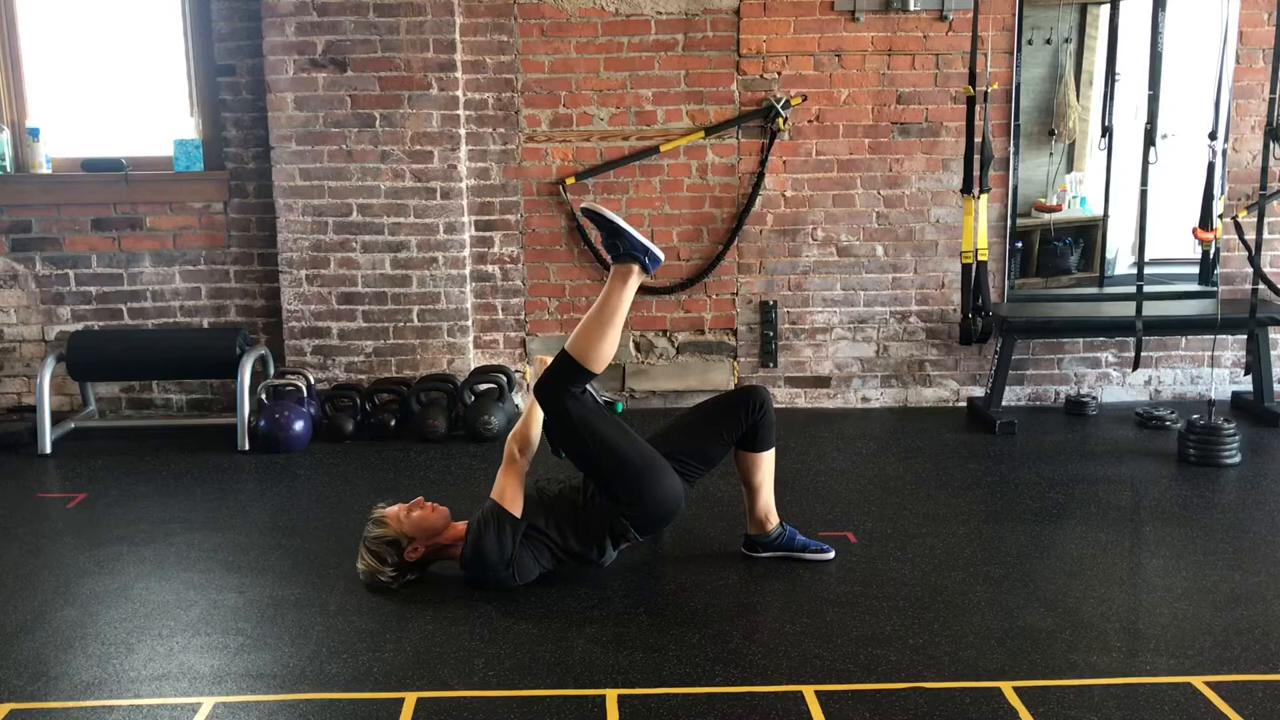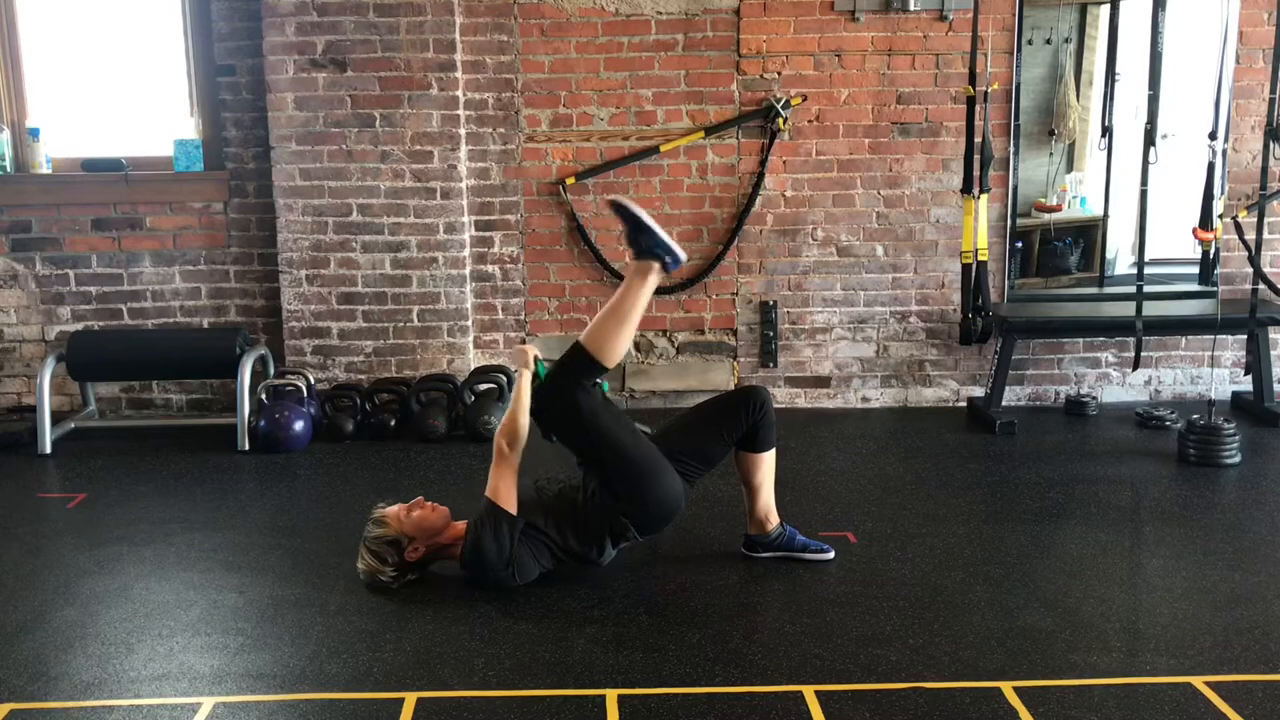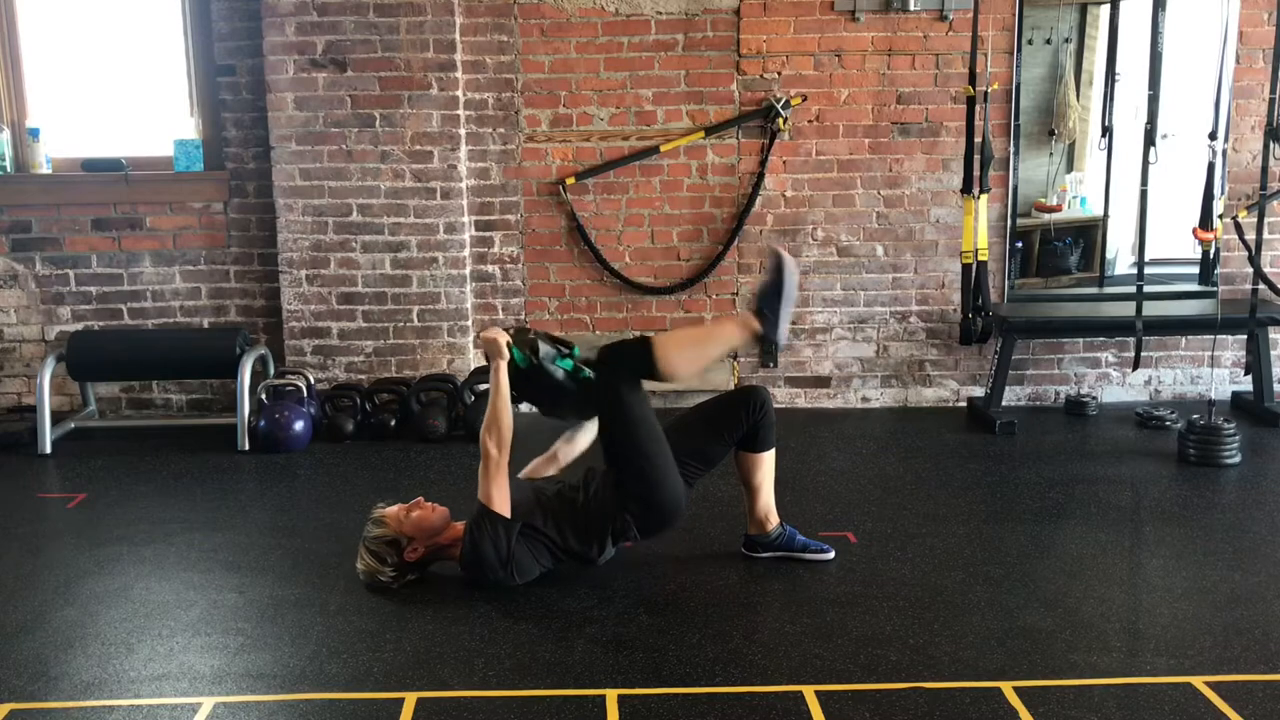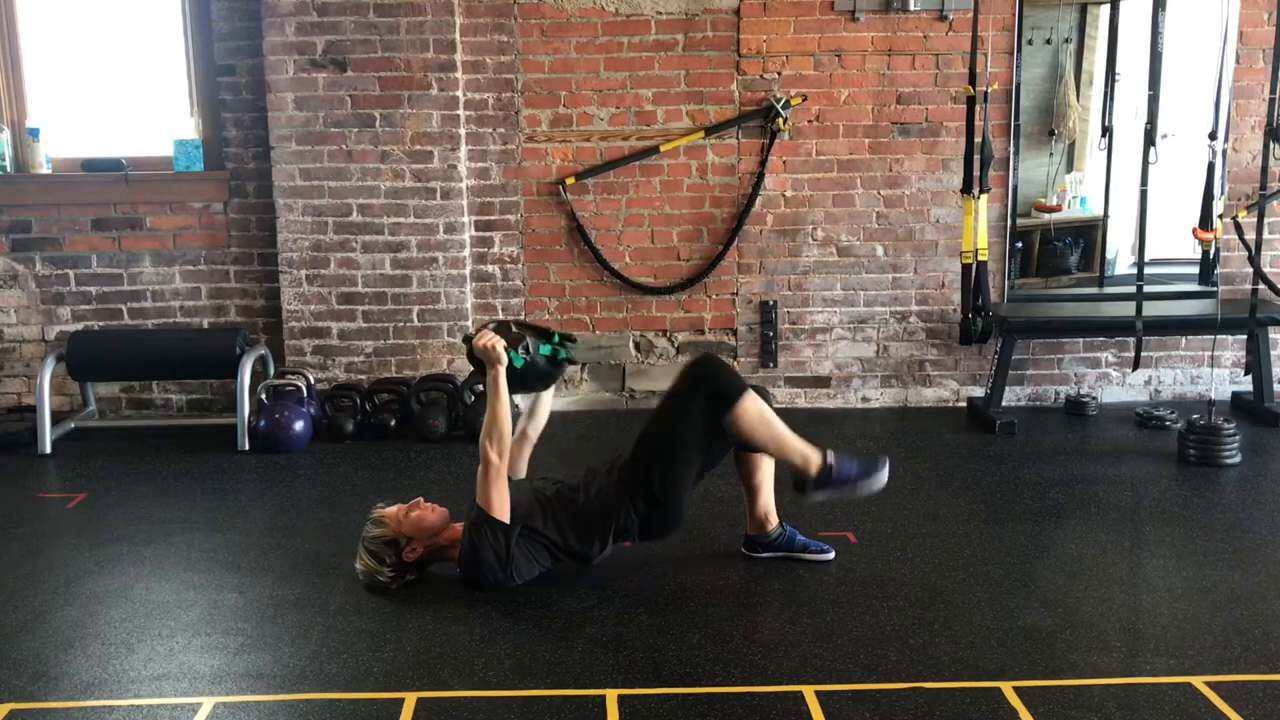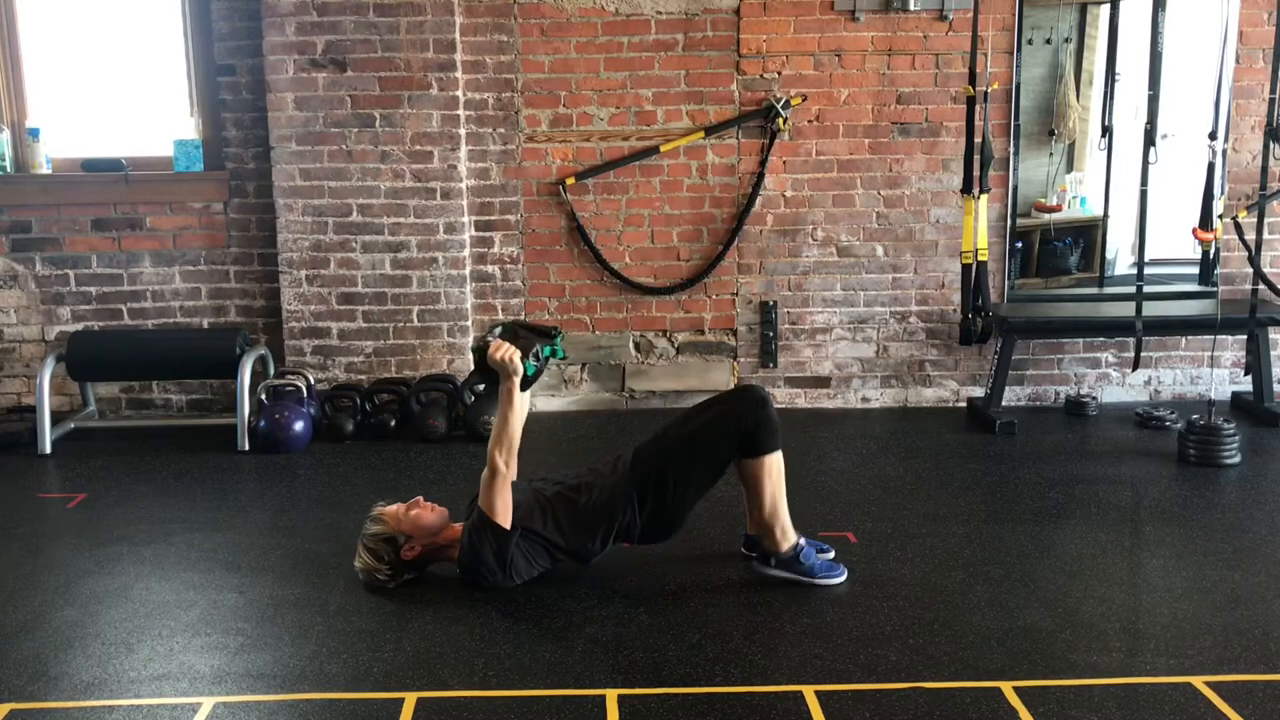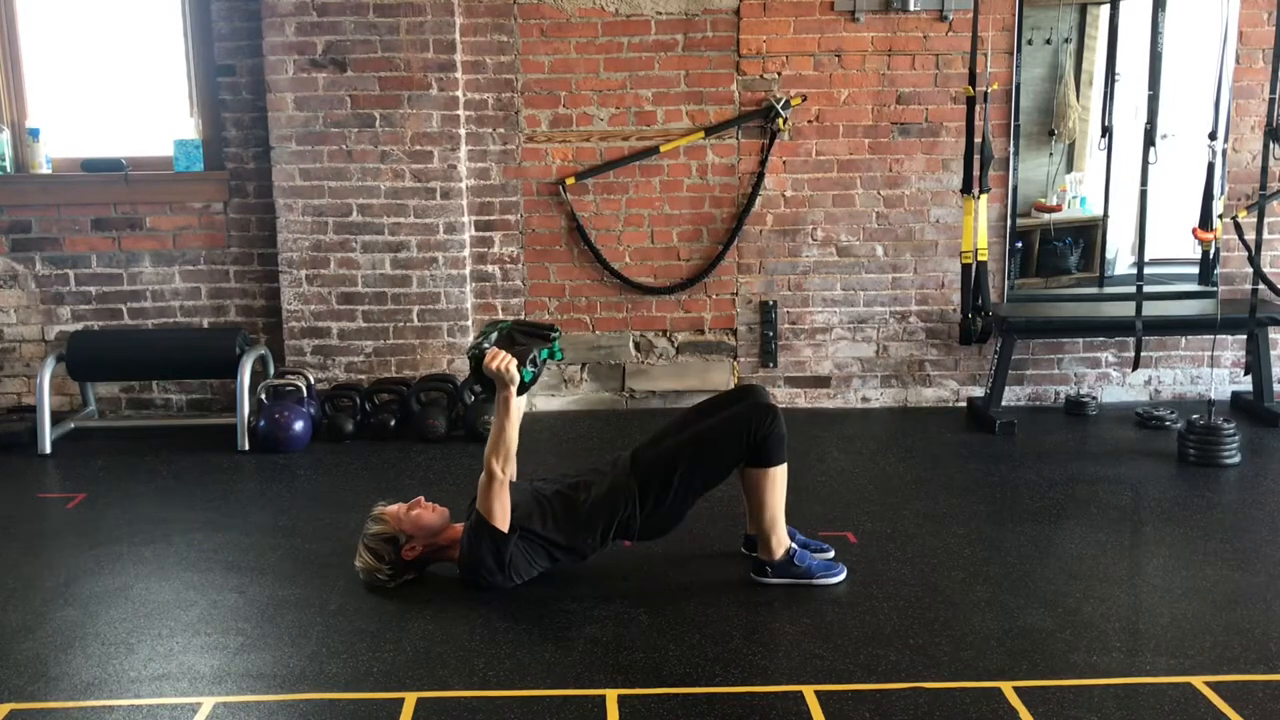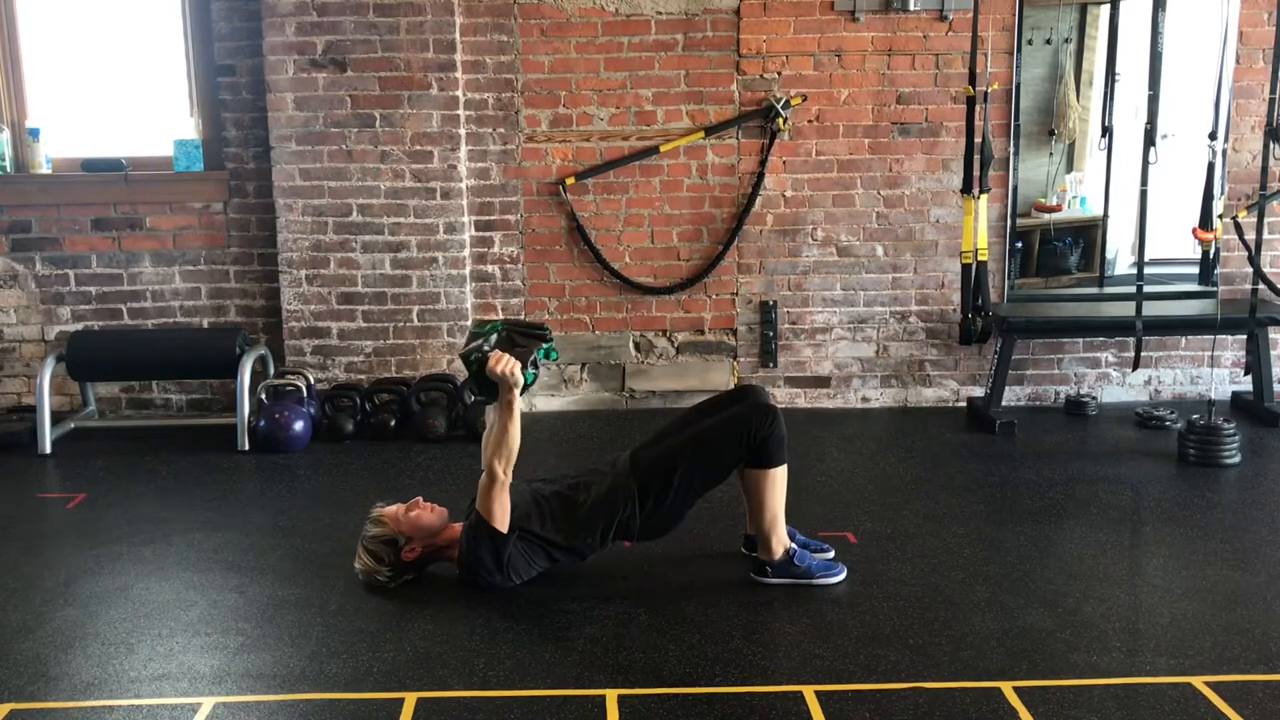
dt=0.3s
person 1, frame 1
left shoulder: (483, 533)
right shoulder: (484, 555)
right elbow: (518, 454)
right wrist: (543, 384)
left hip: (647, 489)
right hip: (645, 498)
left knee: (751, 403)
right knee: (557, 389)
left ankle: (766, 532)
right ankle: (629, 269)
person 1, frame 2
left shoulder: (481, 533)
right shoulder: (483, 553)
right elbow: (507, 449)
right wrist: (524, 374)
left hip: (644, 487)
right hip: (644, 498)
left knee: (751, 402)
right knee: (562, 386)
left ankle: (766, 531)
right ankle: (647, 267)
person 1, frame 3
left shoulder: (479, 542)
right shoulder: (485, 559)
left elbow: (549, 463)
right elbow: (495, 452)
left wrist: (596, 415)
right wrist: (499, 367)
left hip: (628, 488)
right hip: (642, 503)
left knee: (750, 401)
right knee: (616, 362)
left ankle: (767, 533)
right ankle: (757, 323)
person 1, frame 4
left shoulder: (478, 530)
right shoulder: (483, 558)
left elbow: (520, 445)
right elbow: (493, 459)
left wrist: (543, 382)
right wrist: (495, 370)
left hip: (620, 484)
right hip: (643, 501)
left knee: (747, 398)
right knee: (706, 375)
left ankle: (766, 530)
right ankle: (816, 468)
person 1, frame 5
left shoulder: (477, 524)
right shoulder: (482, 558)
left elbow: (503, 463)
right elbow: (499, 465)
left wrist: (519, 378)
right wrist: (509, 382)
left hip: (628, 478)
right hip: (645, 503)
left knee: (747, 399)
right knee: (754, 412)
left ankle: (763, 532)
right ankle: (782, 550)
person 1, frame 6
left shoulder: (477, 524)
right shoulder: (481, 558)
left elbow: (502, 457)
right elbow: (496, 470)
left wrist: (513, 382)
right wrist: (506, 389)
left hip: (629, 472)
right hip: (643, 498)
left knee: (751, 398)
right knee: (762, 422)
left ankle: (763, 531)
right ankle: (776, 556)
person 1, frame 7
left shoulder: (475, 523)
right shoulder: (480, 560)
left elbow: (495, 440)
right elbow: (498, 473)
left wrist: (499, 384)
right wrist: (507, 392)
left hip: (630, 473)
right hip: (644, 499)
left knee: (751, 400)
right knee: (763, 423)
left ankle: (764, 530)
right ankle: (776, 556)
